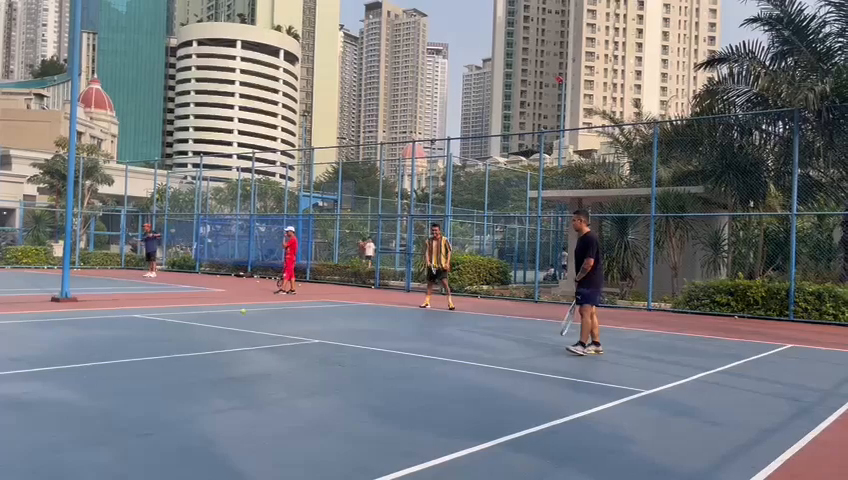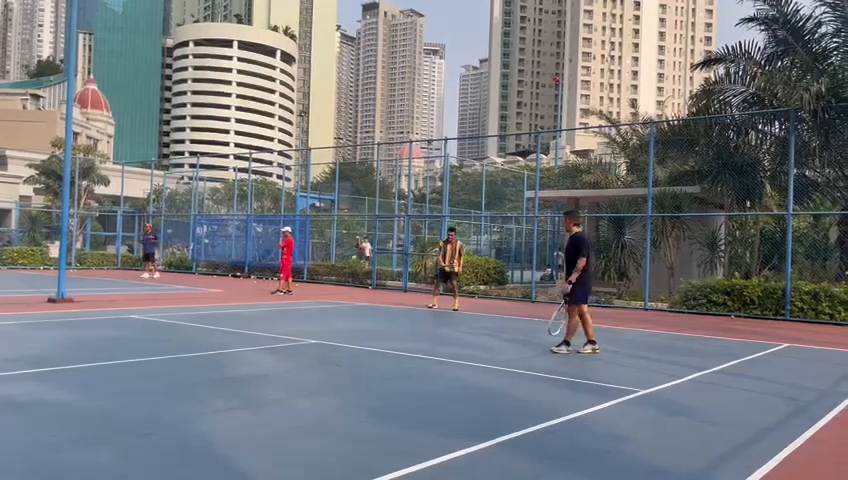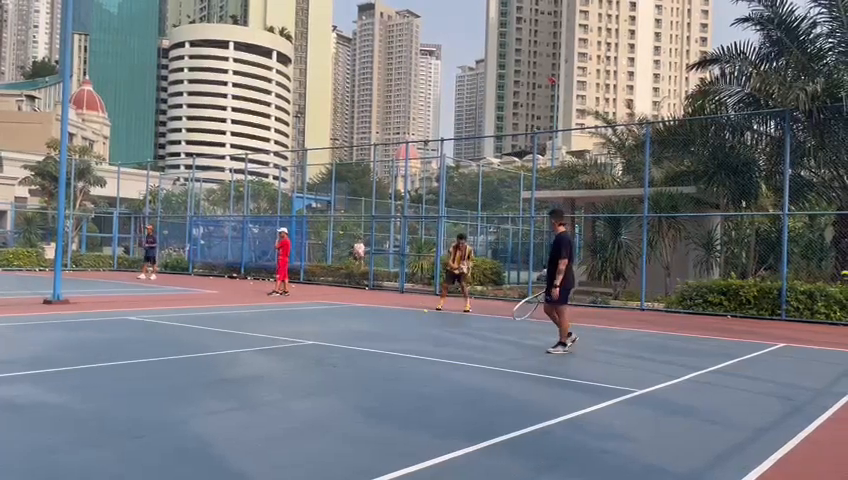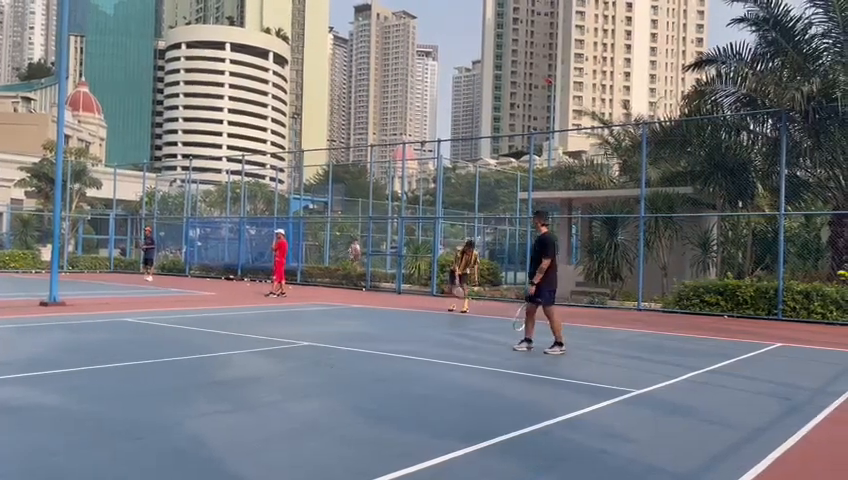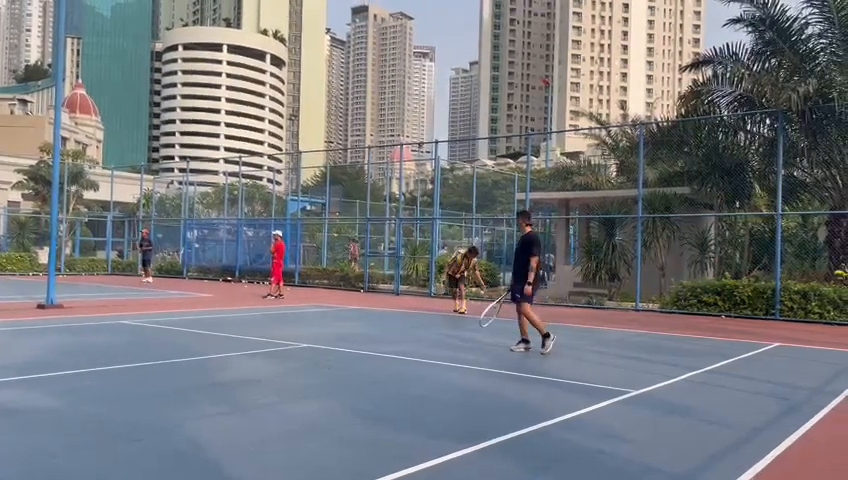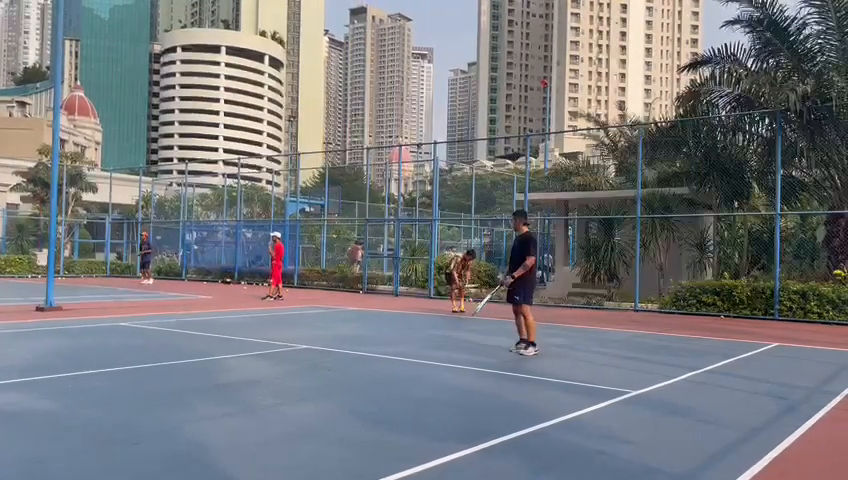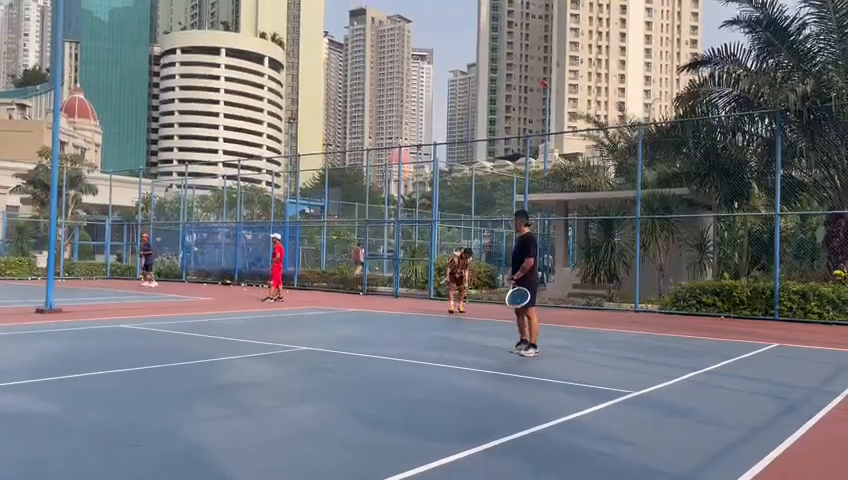
dt=0.4s
person 1, frame 1
left shoulder: (590, 238)
right shoulder: (581, 238)
left elbow: (589, 263)
left wrist: (577, 279)
right wrist: (579, 280)
left hip: (590, 283)
right hip: (586, 283)
left knee: (585, 312)
right knee: (591, 313)
left ankle: (582, 344)
right ankle: (596, 344)
person 1, frame 2
left shoulder: (580, 238)
right shoulder: (573, 238)
left elbow: (582, 262)
left wrist: (569, 281)
right wrist: (569, 281)
left hip: (579, 283)
right hip: (577, 283)
left knee: (573, 313)
right knee: (583, 312)
left ankle: (566, 344)
right ankle: (592, 343)
person 1, frame 3
left shoulder: (562, 238)
right shoulder: (561, 237)
left elbow: (563, 264)
left wrist: (556, 285)
right wrist: (553, 284)
left hip: (561, 283)
right hip: (557, 282)
left knee: (560, 312)
right knee: (548, 309)
left ankle: (563, 344)
right ankle: (568, 335)
person 1, frame 4
left shoulder: (547, 239)
right shoulder: (540, 238)
left elbow: (545, 263)
left wrist: (533, 282)
left hip: (545, 284)
right hip: (538, 283)
left knee: (550, 313)
right knee: (529, 311)
left ankle: (559, 344)
right ankle: (528, 341)
person 1, frame 5
left shoulder: (532, 238)
right shoulder: (523, 238)
left elbow: (533, 262)
left wrist: (529, 282)
right wrist: (514, 281)
left hip: (527, 282)
right hip: (519, 281)
left knee: (525, 310)
right knee: (519, 311)
left ankle: (546, 335)
right ankle: (525, 341)
person 1, frame 6
left shoulder: (529, 238)
right shoulder: (517, 238)
left elbow: (530, 261)
left wrist: (513, 276)
right wrist: (508, 276)
left hip: (524, 281)
right hip: (515, 281)
left knee: (525, 312)
right knee: (516, 311)
left ankle: (532, 345)
right ankle: (523, 341)
person 1, frame 7
left shoulder: (529, 239)
right shoulder: (519, 238)
left elbow: (529, 262)
left wrist: (514, 277)
right wrist: (513, 277)
left hip: (528, 283)
right hip: (519, 282)
left knee: (530, 313)
right knee: (519, 312)
left ankle: (533, 346)
right ankle: (524, 341)
